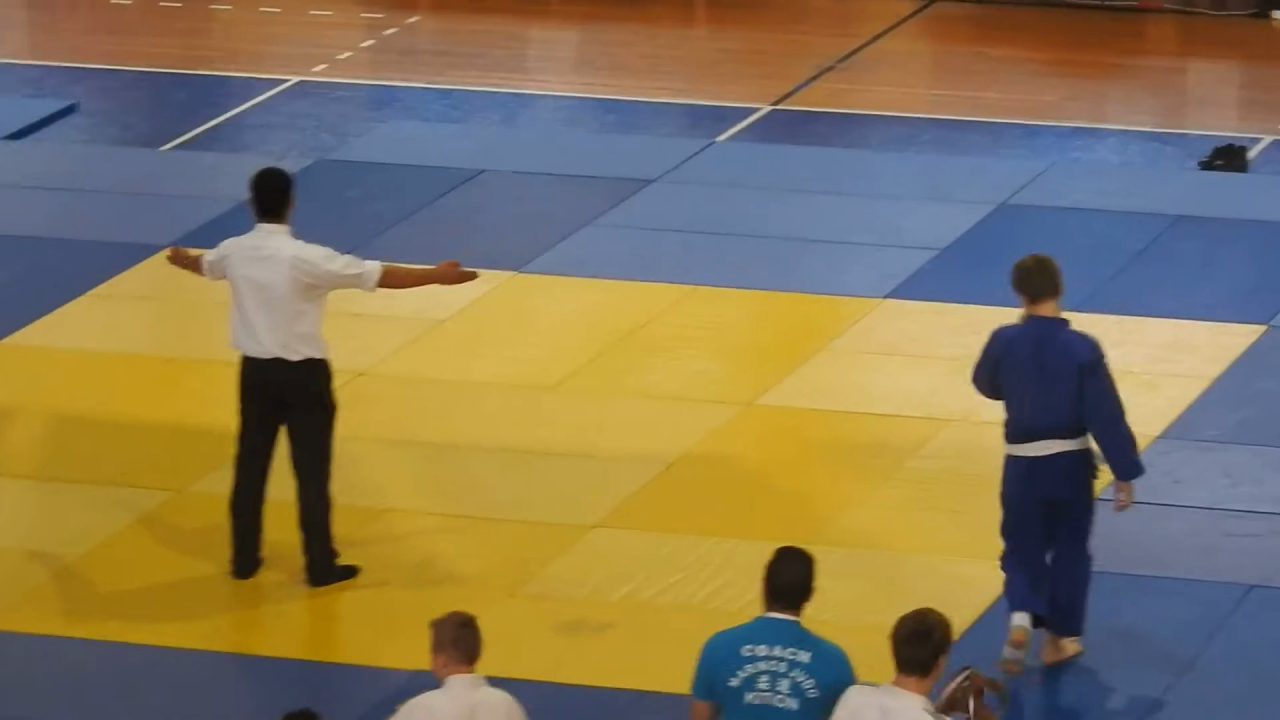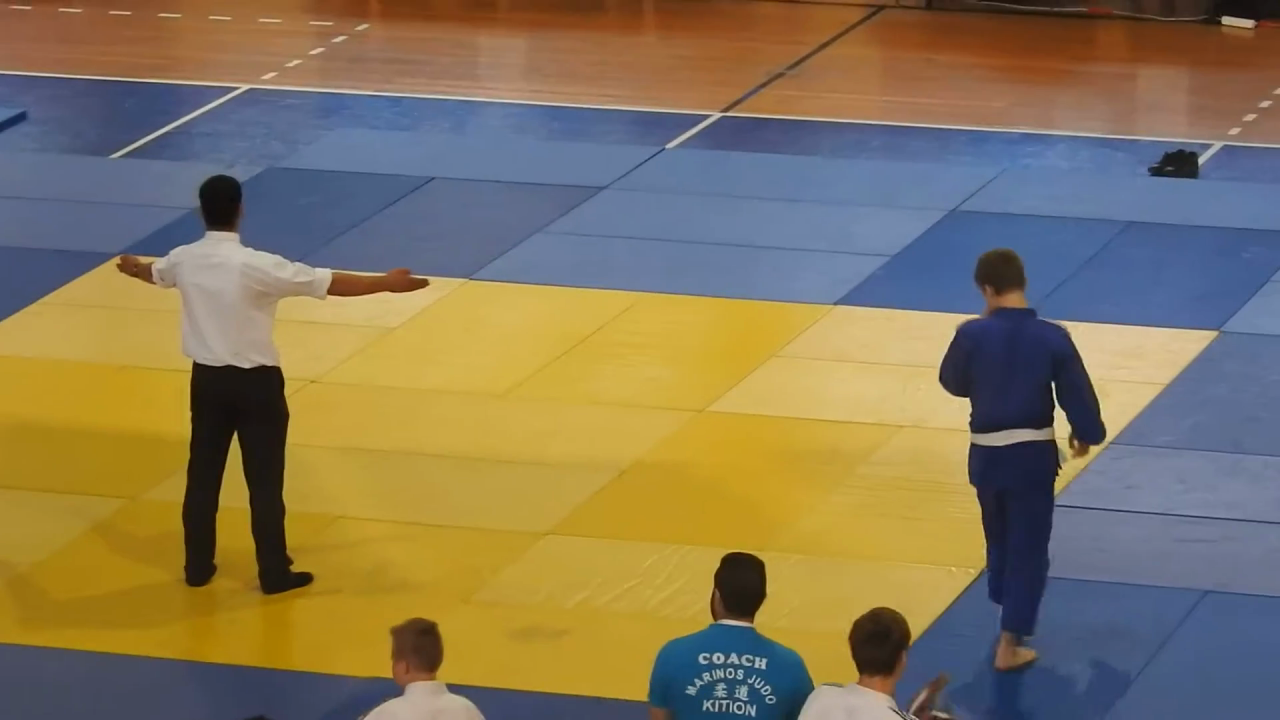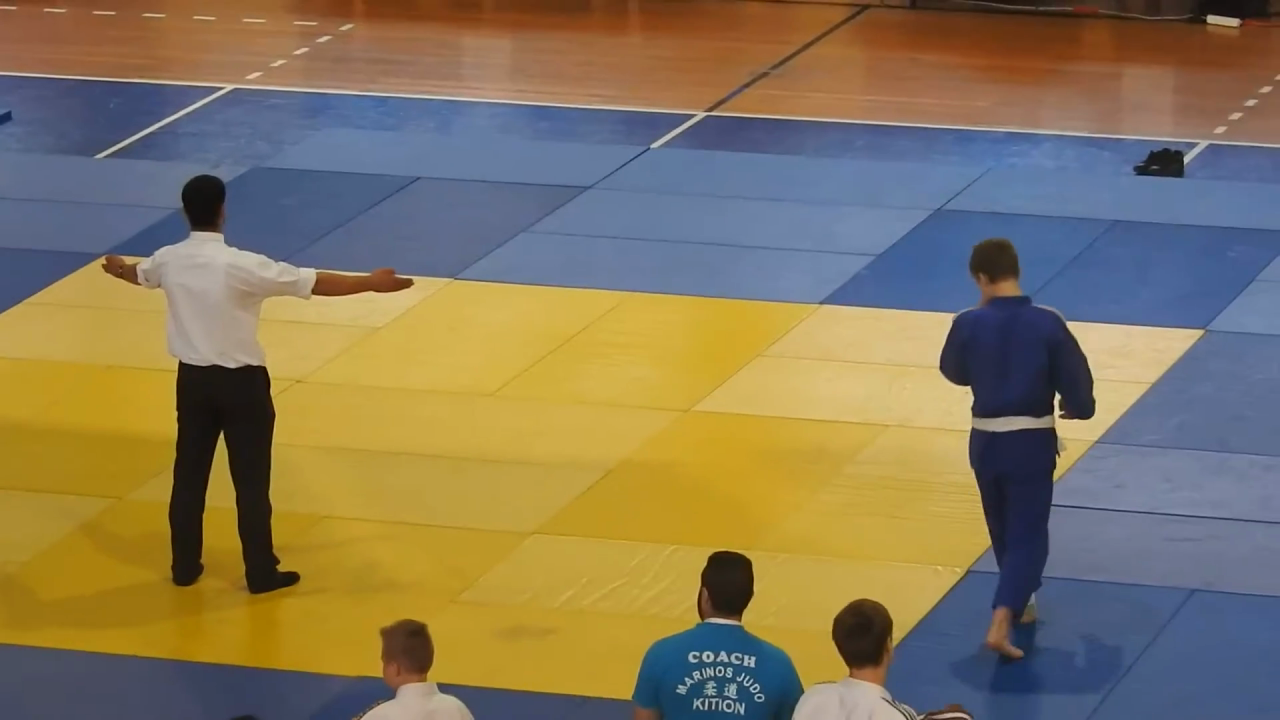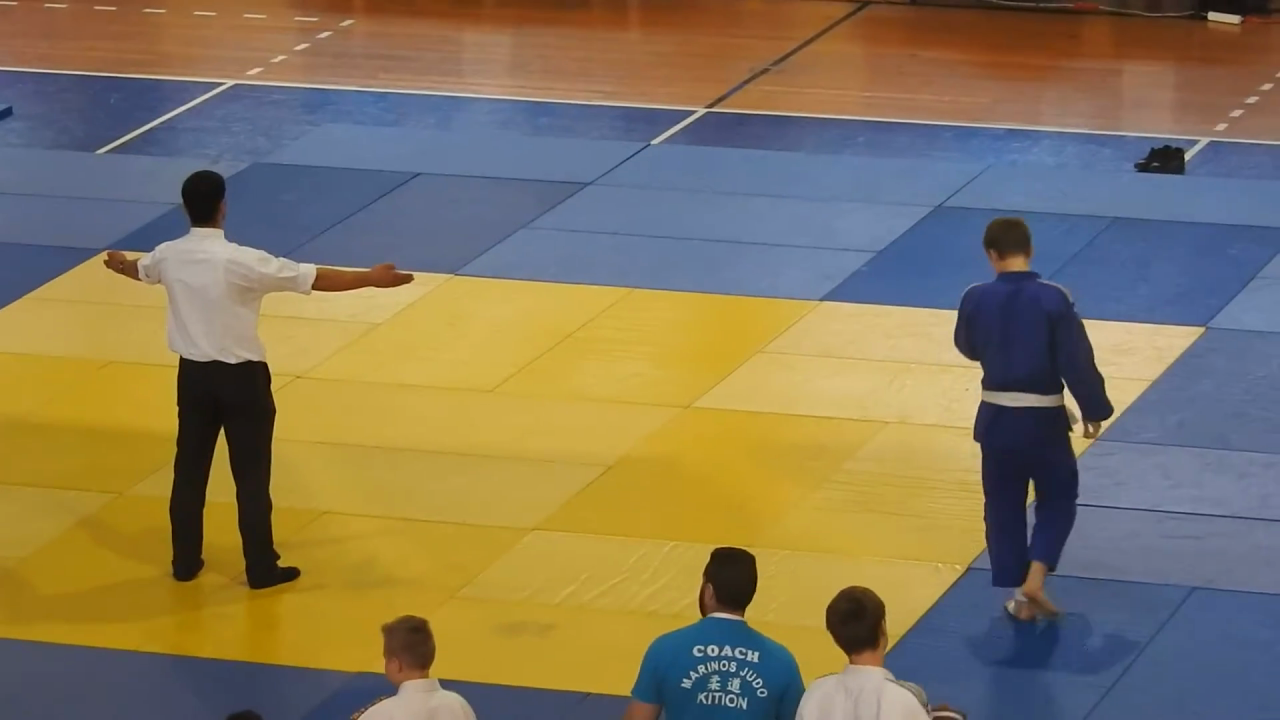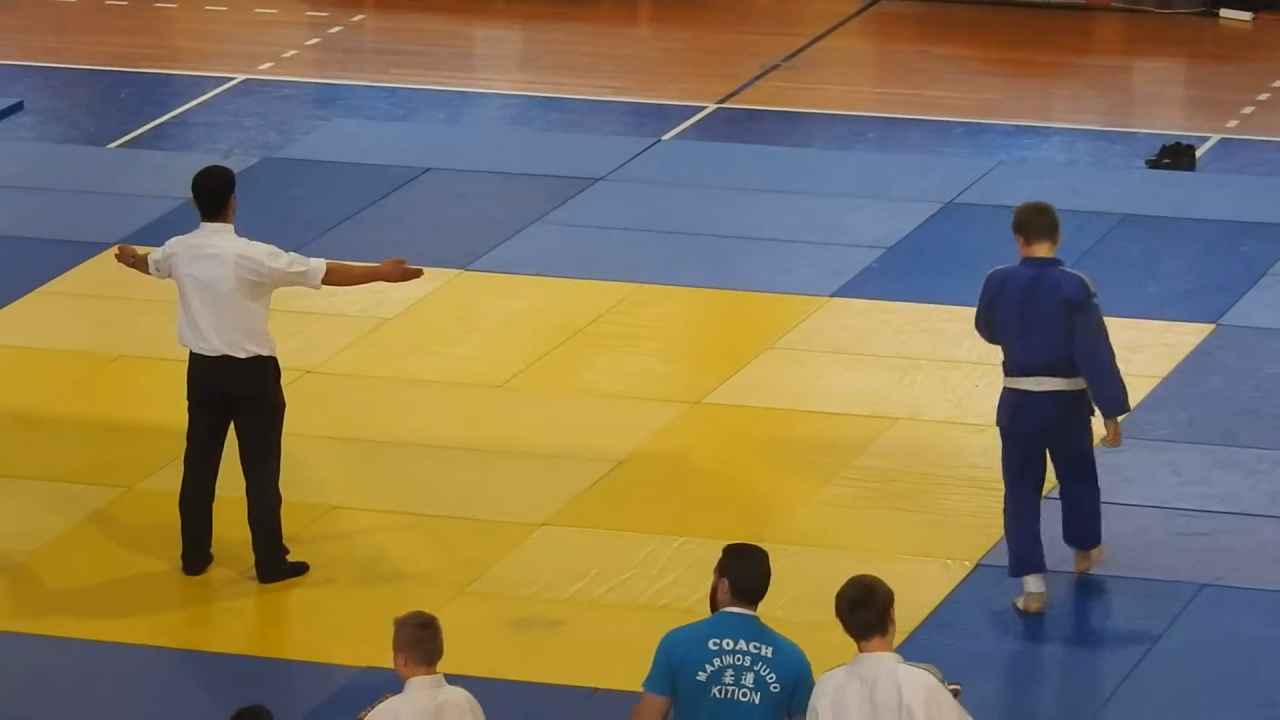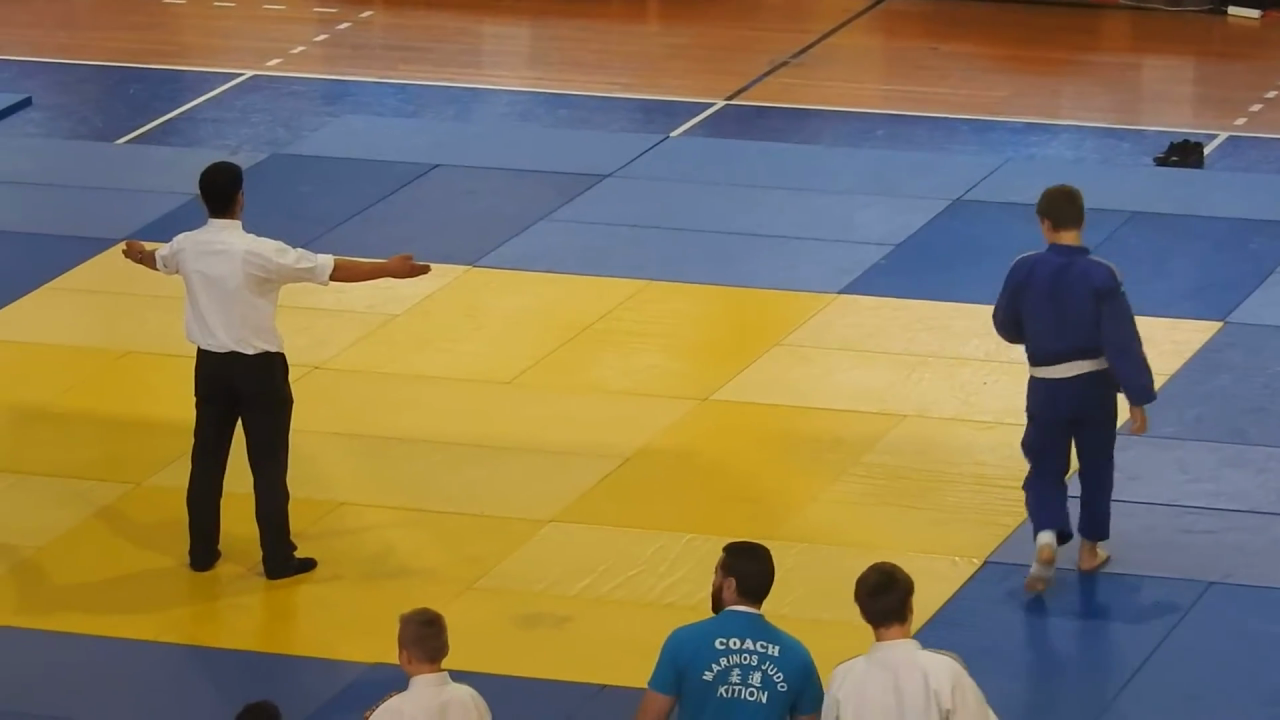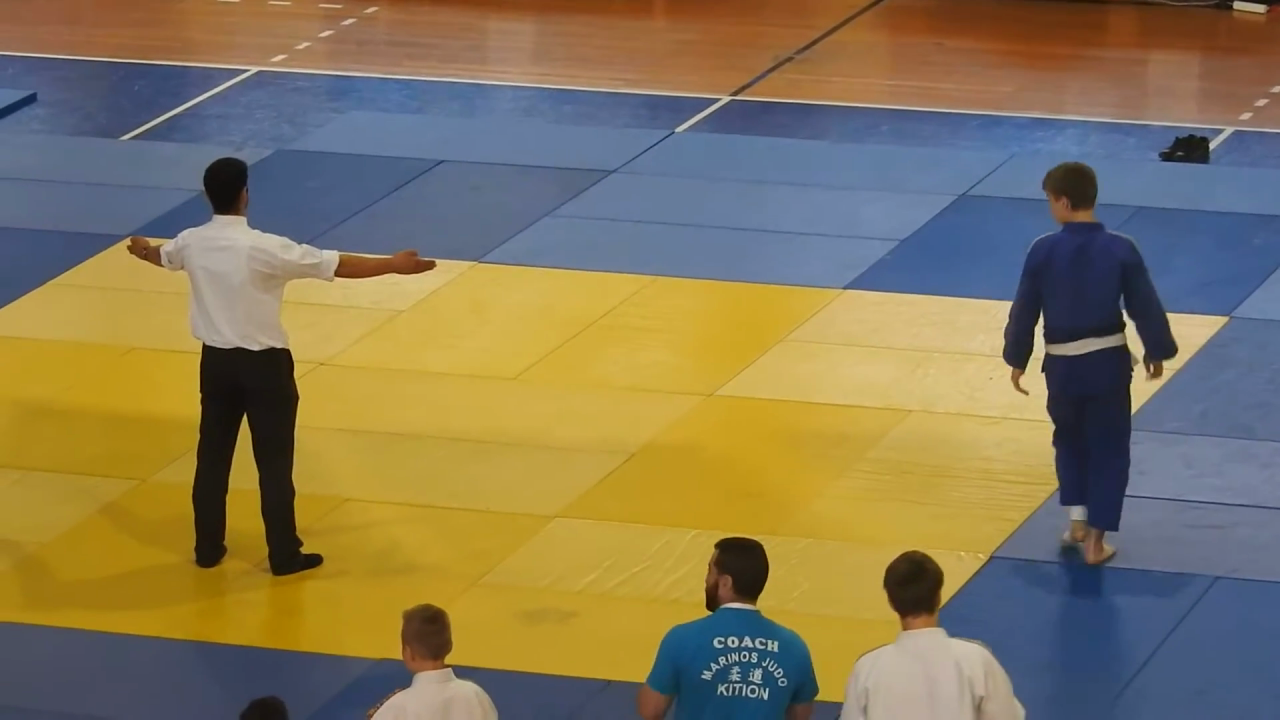
dt=0.2s
person 1, frame 1
left shoulder: (233, 252)
right shoulder: (307, 258)
left elbow: (203, 265)
right elbow: (378, 275)
left wrist: (182, 259)
right wrist: (436, 275)
left hip: (256, 371)
right hip: (303, 375)
left knee: (250, 467)
right knee: (312, 474)
left ankle: (244, 559)
right ankle: (321, 566)
person 1, frame 2
left shoulder: (183, 259)
right shoulder: (257, 265)
left elbow: (154, 273)
right elbow: (330, 282)
left wrist: (132, 267)
right wrist: (387, 283)
left hip: (208, 379)
right hip: (255, 382)
left knee: (202, 475)
right knee: (264, 482)
left ankle: (198, 566)
right ankle: (274, 574)
person 1, frame 3
left shoulder: (168, 260)
right shoulder: (242, 265)
left elbow: (138, 274)
right elbow: (314, 282)
left wrist: (117, 269)
right wrist: (371, 282)
left hip: (193, 379)
right hip: (241, 382)
left knee: (189, 475)
right knee: (251, 482)
left ankle: (185, 567)
right ankle: (262, 574)
person 1, frame 4
left shoulder: (168, 255)
right shoulder: (242, 261)
left elbow: (139, 270)
right elbow: (313, 278)
left wrist: (118, 264)
right wrist: (371, 278)
left hip: (194, 375)
right hip: (241, 378)
left knee: (189, 471)
right knee: (251, 477)
left ankle: (185, 562)
right ankle: (262, 569)
person 1, frame 5
left shoulder: (178, 250)
right shoulder: (252, 256)
left elbow: (149, 264)
right elbow: (324, 273)
left wrist: (129, 258)
right wrist: (381, 272)
left hip: (204, 369)
right hip: (251, 372)
left knee: (199, 465)
right knee: (261, 472)
left ankle: (194, 556)
right ankle: (271, 564)
person 1, frame 6
left shoulder: (186, 246)
right shoulder: (259, 251)
left elbow: (157, 260)
right elbow: (331, 269)
left wrist: (136, 253)
right wrist: (389, 268)
left hip: (211, 365)
right hip: (258, 369)
left knee: (206, 461)
right knee: (268, 468)
left ankle: (202, 552)
right ankle: (278, 560)
person 1, frame 7
left shoulder: (191, 243)
right shoulder: (265, 248)
left elbow: (162, 256)
right elbow: (336, 265)
left wrist: (142, 249)
right wrist: (394, 264)
left hip: (217, 361)
right hip: (264, 365)
left knee: (212, 457)
right knee: (275, 464)
left ankle: (208, 548)
right ankle: (285, 556)
person 2, frame 1
left shoulder: (1003, 341)
right shoulder: (1082, 347)
left elbow: (986, 385)
right elbow: (1106, 414)
right wrist: (1124, 473)
left hip: (1022, 466)
right hip: (1071, 464)
left knee: (1021, 550)
right knee: (1069, 553)
left ankle: (1019, 622)
right ankle: (1057, 639)
person 2, frame 2
left shoulder: (972, 334)
right shoulder: (1053, 336)
left elbow: (953, 383)
right elbow: (1078, 396)
right wrist: (1086, 435)
left hip: (986, 454)
right hip: (1034, 454)
left knee: (999, 536)
right knee: (1028, 547)
left ankle: (1006, 608)
right ankle: (1010, 644)
person 2, frame 3
left shoulder: (968, 323)
right shoulder: (1048, 322)
left elbow: (954, 372)
right elbow: (1076, 379)
right wrist: (1076, 407)
left hip: (986, 440)
right hip: (1032, 441)
left knee: (1002, 527)
right knee: (1028, 534)
left ankle: (1019, 601)
right ankle: (1000, 623)
person 2, frame 4
left shoulder: (976, 298)
right shoulder: (1053, 299)
right elbow: (1078, 363)
right wrist: (1093, 409)
left hip: (994, 417)
right hip: (1043, 418)
left knee: (1003, 507)
right knee: (1058, 497)
left ankle: (1021, 597)
right ankle: (1036, 578)
person 2, frame 5
left shoulder: (998, 281)
right shoulder: (1074, 286)
left elbow: (988, 331)
right elbow: (1095, 352)
right wrist: (1111, 411)
left hip: (1017, 403)
right hip: (1066, 401)
left knee: (1021, 491)
right knee: (1078, 480)
left ankle: (1032, 586)
right ankle: (1084, 554)
person 2, frame 6
left shoulder: (1024, 269)
right shoulder: (1101, 274)
left elbow: (1006, 325)
right elbow: (1122, 340)
right wrist: (1137, 398)
left hip: (1046, 388)
right hip: (1094, 384)
left knee: (1045, 468)
right knee: (1096, 467)
left ankle: (1046, 539)
right ankle: (1089, 549)
person 2, frame 7
left shoulder: (1043, 250)
right shoulder: (1121, 249)
left elbow: (1023, 312)
right elbow: (1146, 307)
left wrist: (1017, 360)
right wrist: (1157, 351)
left hip: (1062, 364)
right hip: (1108, 362)
left knee: (1069, 439)
right knee: (1108, 451)
left ankle: (1077, 517)
right ankle: (1095, 540)
